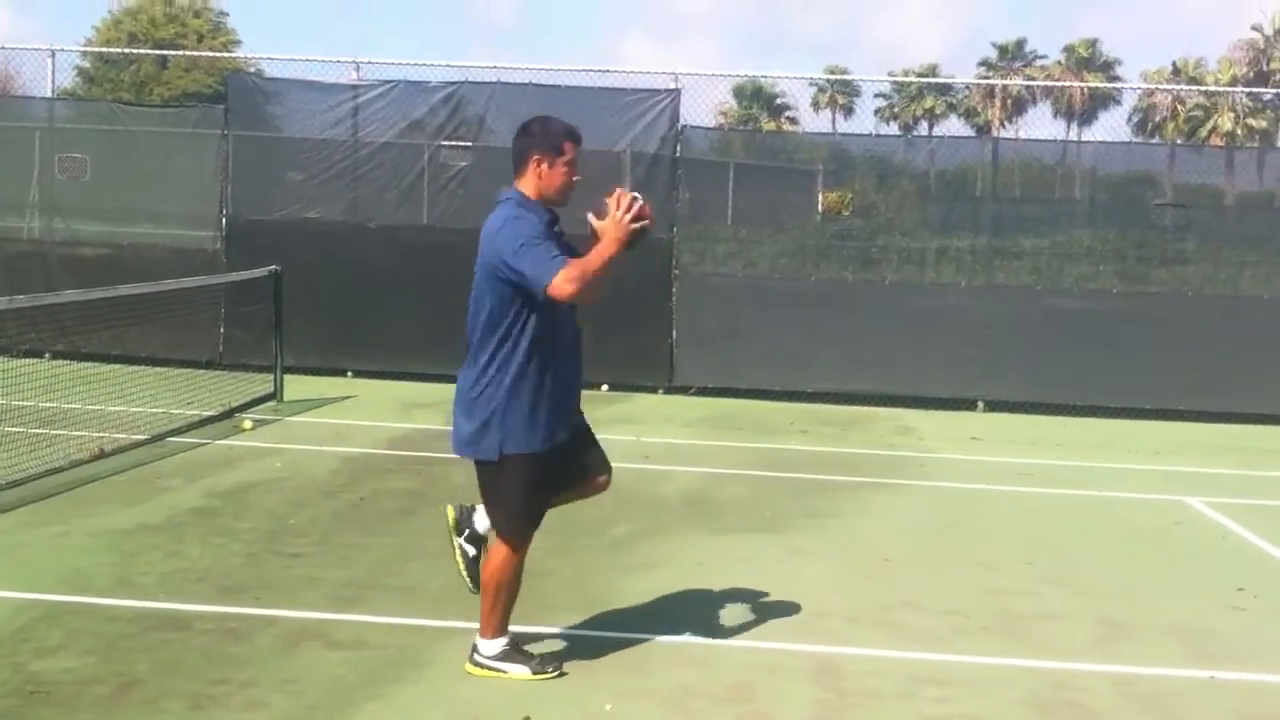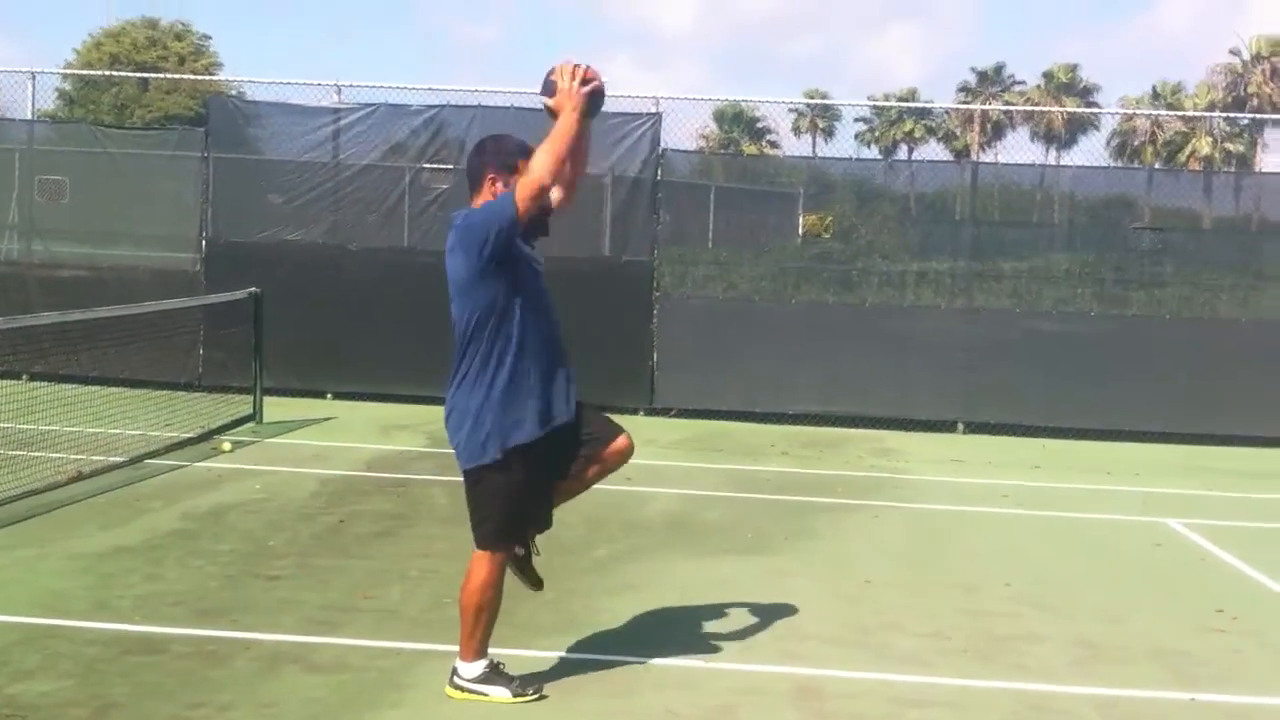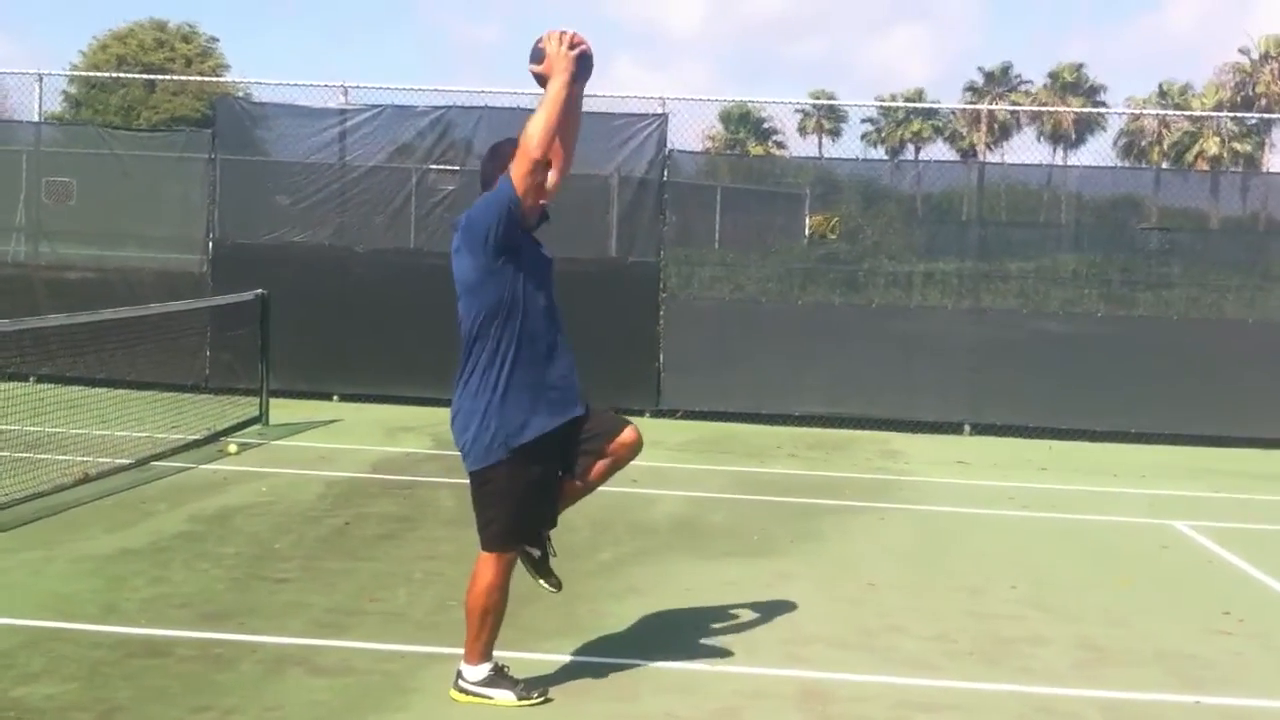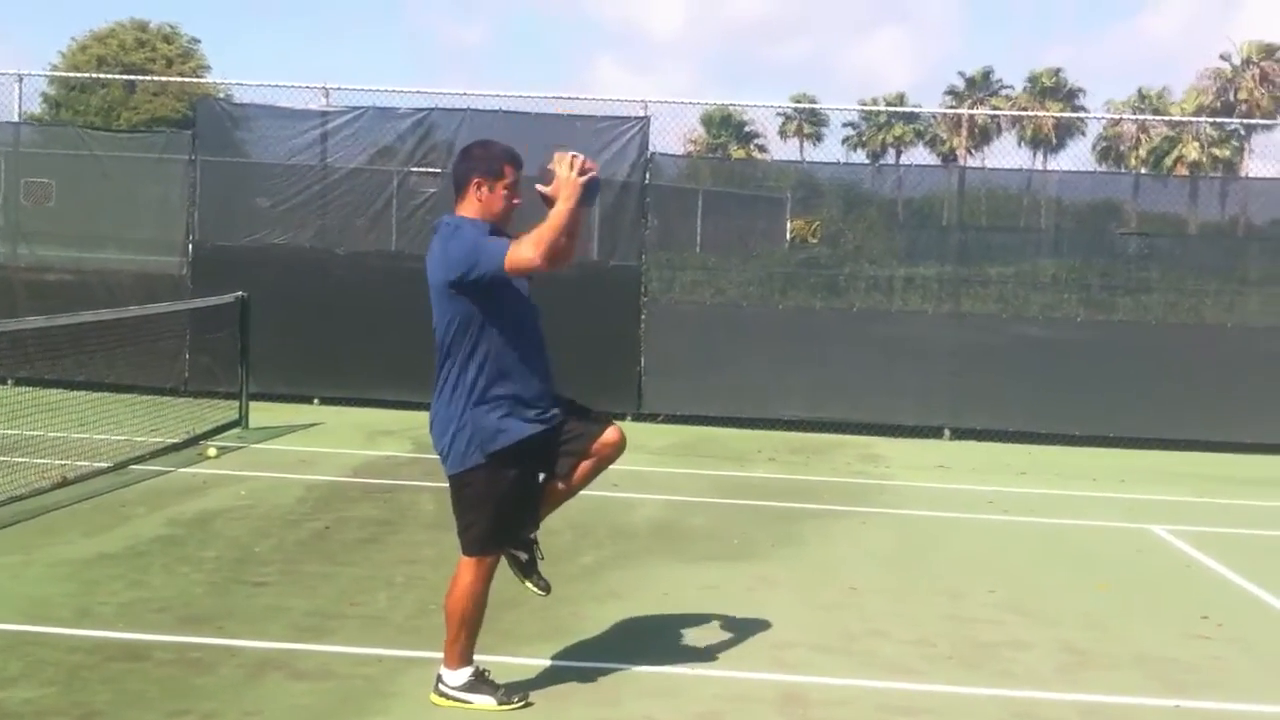
dt=0.3s
person 1, frame 1
left shoulder: (534, 220)
right shoulder: (514, 227)
left elbow: (561, 283)
right elbow: (567, 287)
left wrist: (608, 238)
right wrist: (614, 242)
left hip: (542, 399)
right hip: (507, 406)
left knee: (593, 477)
right knee: (517, 529)
left ankle: (479, 519)
right ankle: (491, 648)
person 1, frame 2
left shoulder: (507, 234)
right shoulder: (474, 234)
left elbow: (564, 185)
right elbow: (536, 178)
left wrist: (578, 116)
right wrist: (569, 109)
left hip: (539, 407)
right hip: (494, 420)
left knee: (613, 447)
right knee: (493, 550)
left ankle: (524, 525)
right ankle: (470, 671)
person 1, frame 3
left shoulder: (514, 231)
right shoulder: (481, 231)
left elbow: (559, 159)
right elbow: (529, 154)
left wrist: (571, 83)
right wrist: (559, 76)
left hip: (546, 408)
right hip: (501, 421)
left knee: (622, 441)
right knee: (500, 552)
left ankle: (537, 526)
right ankle: (475, 673)
person 1, frame 4
left shoulder: (487, 240)
right shoulder: (458, 243)
left elbow: (553, 254)
right elbow: (531, 257)
left wrist: (563, 203)
right wrist: (567, 197)
left hip: (527, 407)
right hip: (481, 423)
left knee: (606, 439)
right knee: (480, 556)
left ankle: (522, 530)
right ankle: (455, 678)
